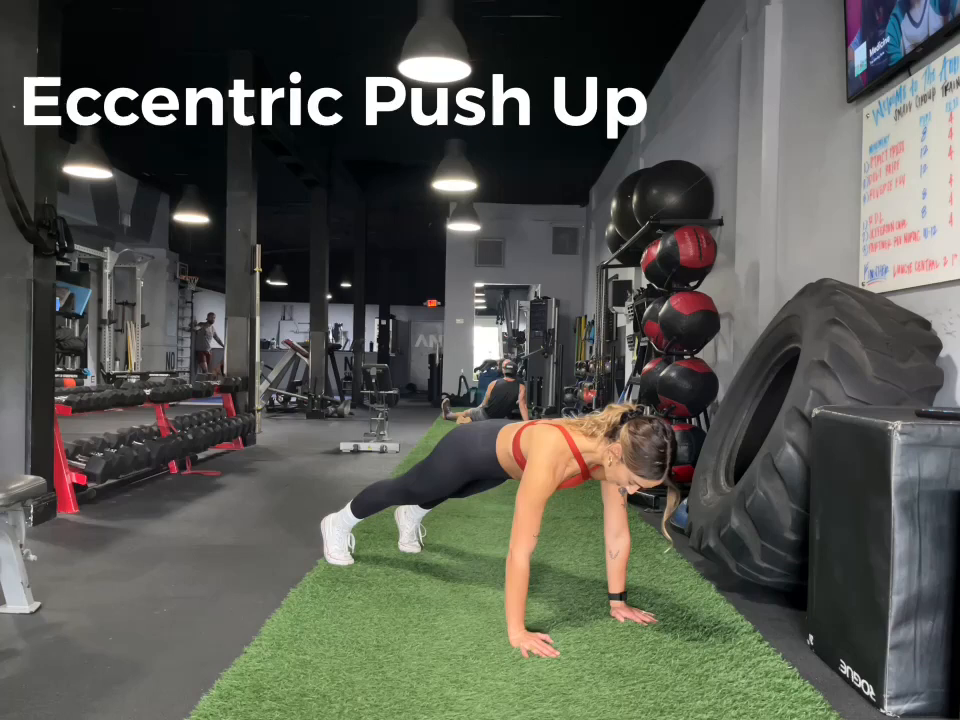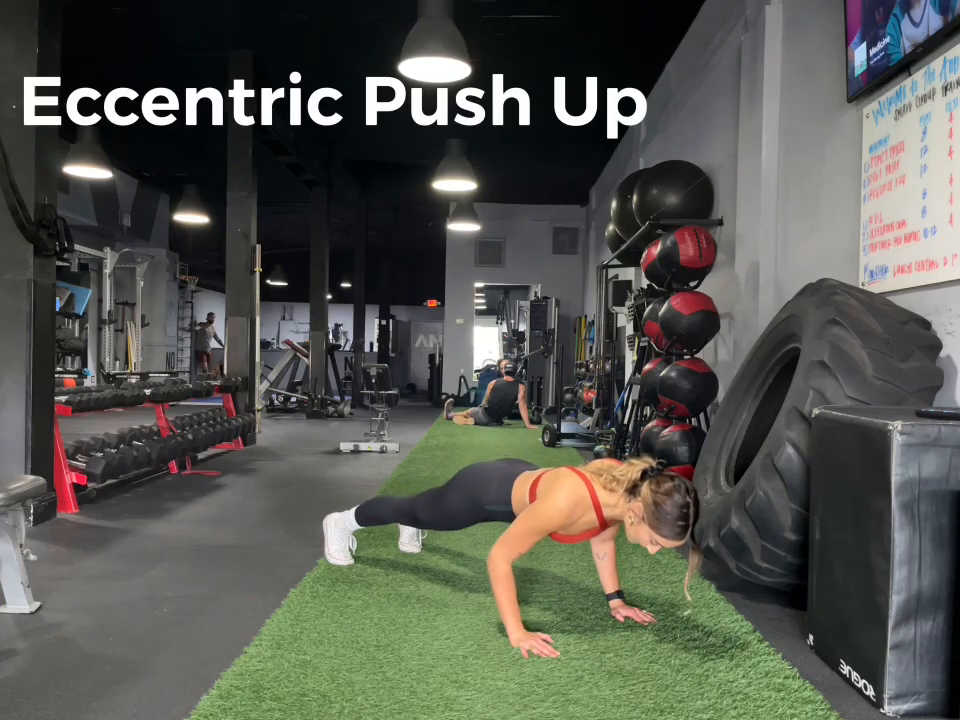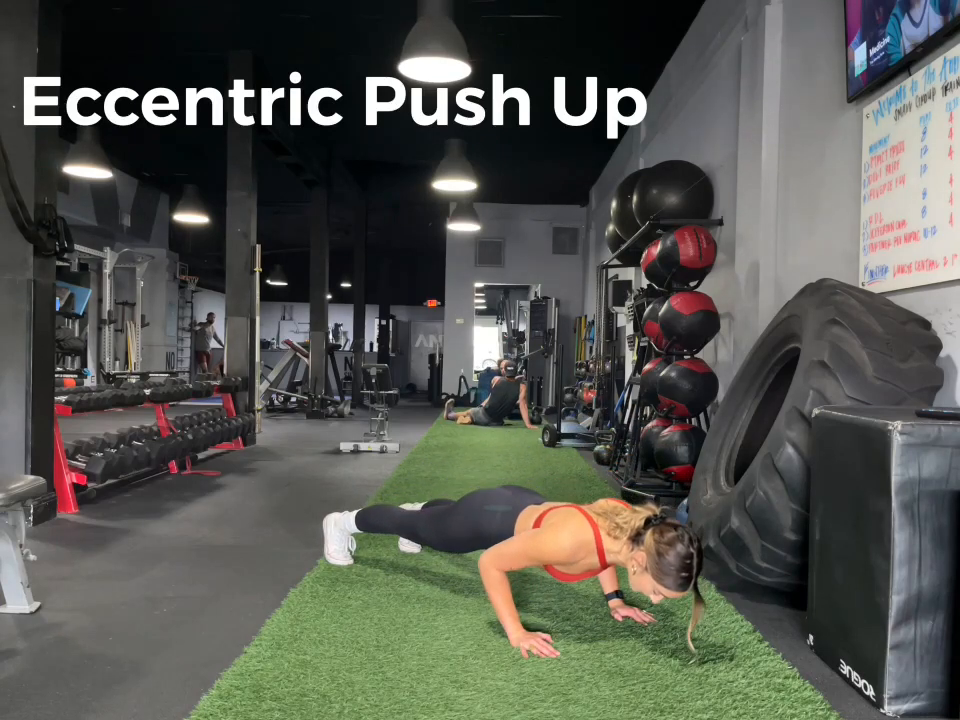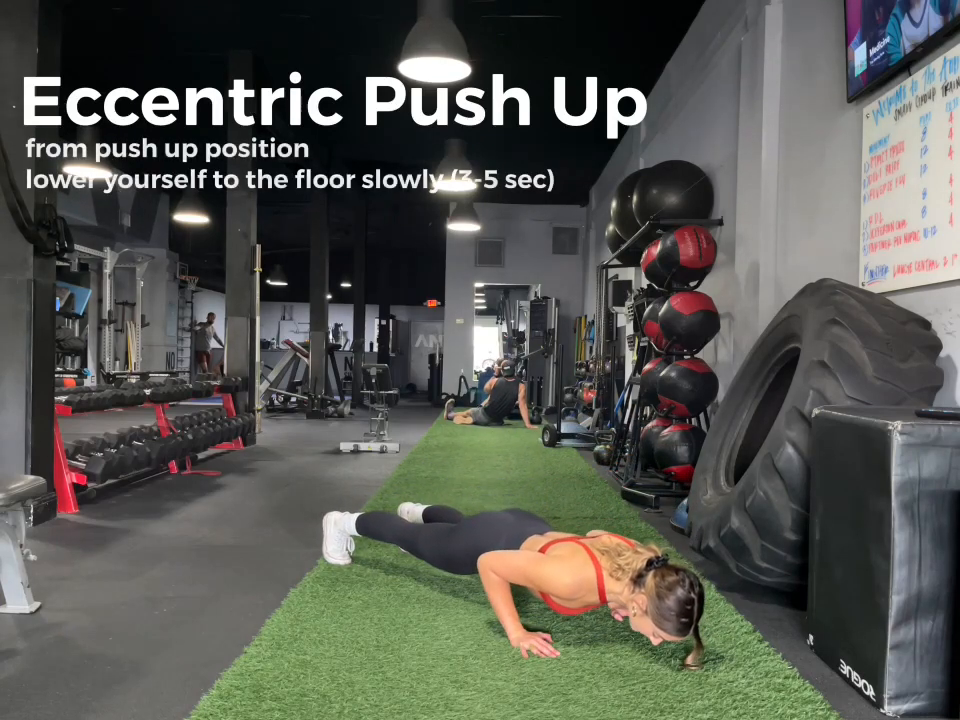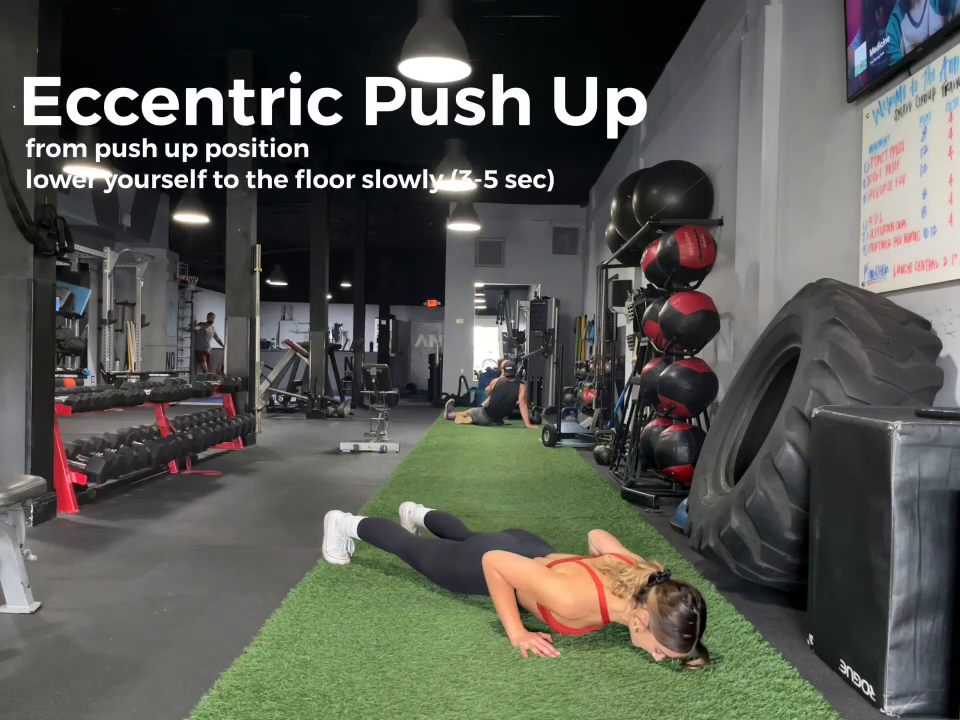
dt=1s
person 1, frame 1
left shoulder: (614, 449)
right shoulder: (553, 455)
left elbow: (618, 533)
right elbow: (520, 551)
left wrist: (618, 600)
right wrist: (516, 632)
left hip: (504, 452)
right hip: (472, 449)
left knee: (450, 494)
right knee: (405, 490)
left ankle: (410, 518)
right ankle: (339, 522)
person 1, frame 2
left shoulder: (628, 489)
right shoulder: (569, 500)
left elbow: (602, 538)
right elbow: (499, 558)
left wrist: (615, 599)
right wrist: (517, 632)
left hip: (519, 481)
right hip: (484, 491)
right knee: (412, 511)
left ankle: (411, 530)
right ankle: (341, 522)
person 1, frame 3
left shoulder: (634, 526)
right shoulder: (571, 541)
right elbow: (489, 564)
left wrist: (614, 599)
right wrist: (515, 632)
left hip: (523, 508)
right hip: (487, 521)
left knee: (439, 516)
right knee: (413, 528)
left ankle: (417, 507)
right ankle: (342, 522)
person 1, frame 4
left shoulder: (637, 560)
right shoulder: (573, 579)
right elbow: (488, 564)
left wrist: (613, 601)
right wrist: (516, 634)
left hip: (526, 532)
right hip: (491, 543)
left knee: (460, 523)
right knee: (411, 538)
left ankle: (416, 511)
right ankle: (343, 522)
person 1, frame 5
left shoulder: (637, 572)
right shoulder: (575, 600)
left elbow: (597, 536)
right elbow: (493, 563)
right wrist: (516, 633)
left hip: (530, 551)
right hip: (489, 562)
left knee: (464, 537)
right knee: (413, 550)
left ankle: (417, 513)
right ankle: (346, 524)
